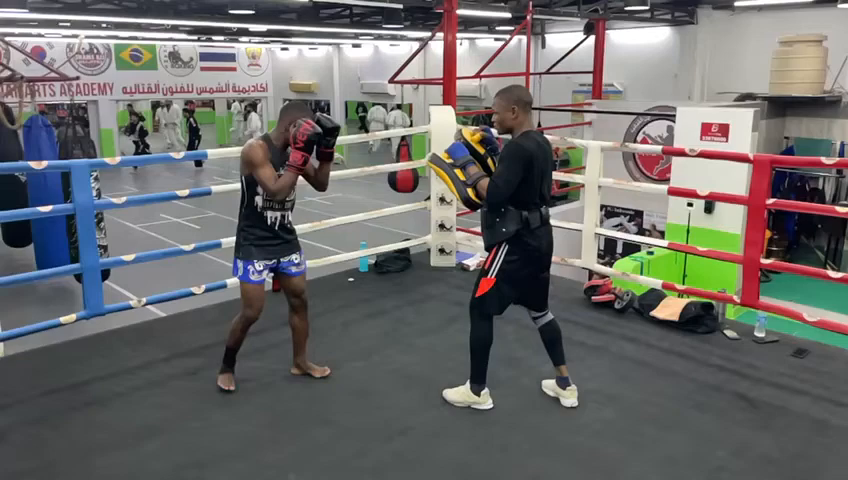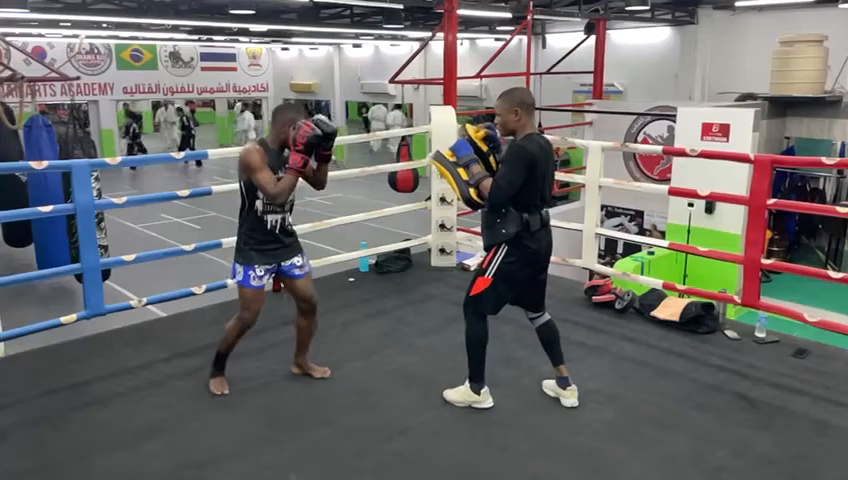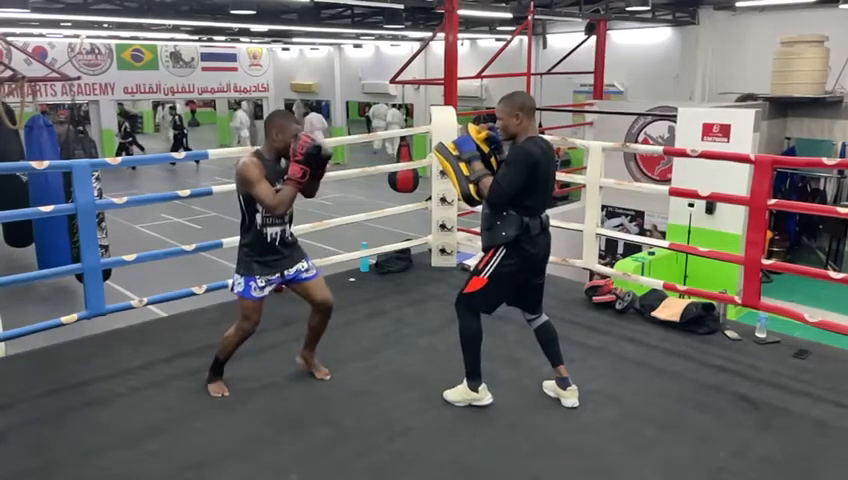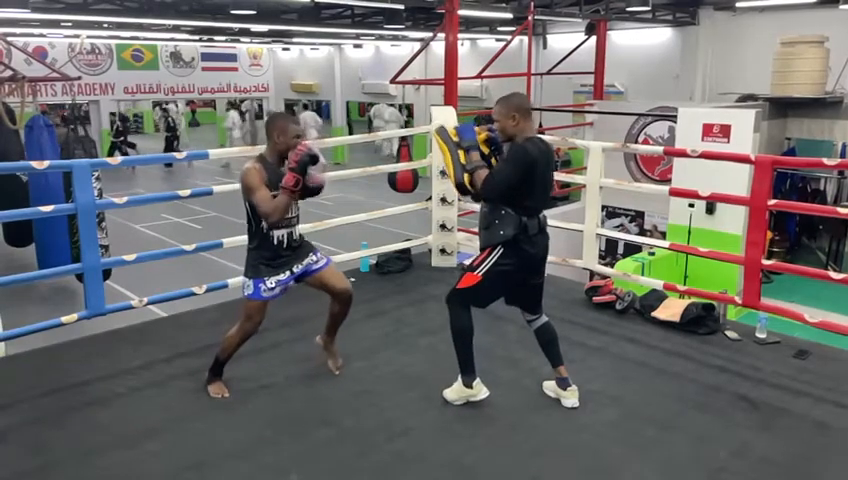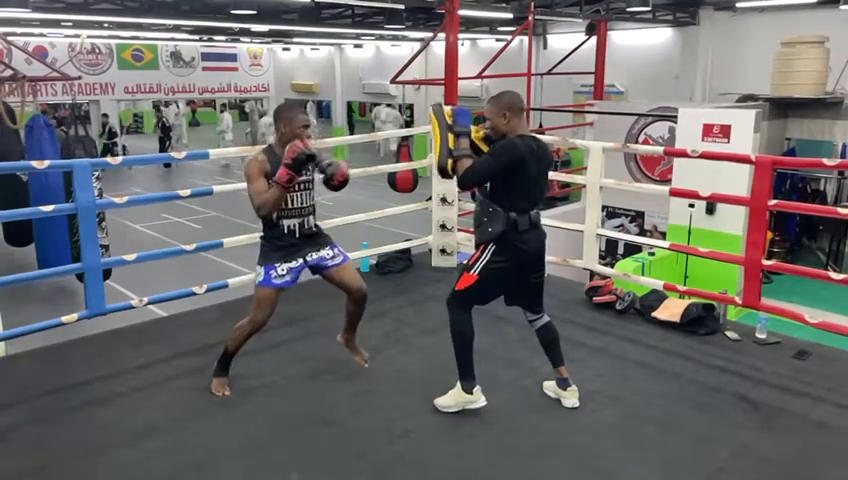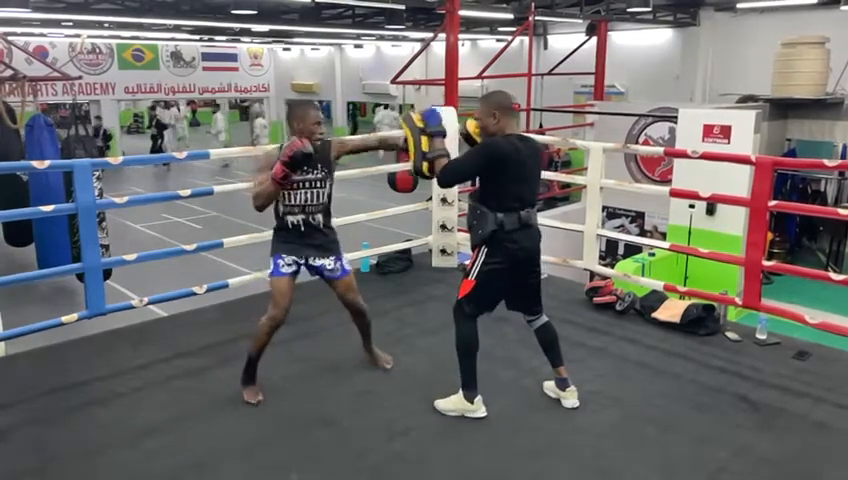
dt=0.7s
person 1, frame 1
left shoulder: (518, 148)
right shoulder: (540, 143)
left elbow: (494, 195)
left wrist: (467, 163)
right wrist: (494, 151)
left hip: (516, 242)
right hip: (538, 237)
left knee: (480, 309)
right knee: (538, 309)
left ankle: (477, 391)
right ankle: (564, 384)
person 1, frame 2
left shoulder: (521, 150)
right shoulder: (542, 145)
left elbow: (496, 196)
left wrist: (471, 162)
left hip: (515, 244)
right hip: (536, 238)
left knee: (474, 307)
right knee: (535, 309)
left ankle: (476, 390)
right ankle: (564, 384)
person 1, frame 3
left shoulder: (523, 153)
right shoulder: (543, 148)
left elbow: (495, 196)
left wrist: (473, 159)
right wrist: (497, 151)
left hip: (514, 246)
right hip: (534, 242)
left knee: (467, 305)
right knee: (533, 311)
left ankle: (475, 387)
right ankle: (564, 384)
person 1, frame 4
left shoulder: (521, 152)
right shoulder: (541, 149)
left elbow: (488, 190)
left wrist: (472, 149)
left hip: (511, 246)
right hip: (533, 242)
left knee: (458, 300)
right knee: (533, 312)
left ankle: (469, 383)
right ankle: (564, 384)
person 1, frame 5
left shoulder: (510, 149)
right shoulder: (540, 150)
left elbow: (466, 179)
left wrist: (462, 137)
right wrist: (485, 145)
left hip: (505, 244)
right hip: (531, 239)
left knee: (458, 303)
right knee: (534, 311)
left ankle: (468, 390)
right ankle: (564, 384)
person 1, frame 6
left shoulder: (493, 148)
right shoulder: (534, 149)
left elbow: (446, 177)
left wrist: (436, 136)
left hip: (499, 244)
right hip: (527, 238)
left knee: (465, 312)
right knee: (533, 311)
left ankle: (470, 398)
right ankle: (564, 384)
person 2, frame 1
left shoulder: (294, 150)
right shoulder: (255, 150)
left elbow: (320, 185)
right elbow: (276, 191)
left wrist: (325, 149)
right wrist: (300, 154)
left hip: (286, 240)
right hip: (254, 243)
left knee: (299, 301)
right knee: (252, 311)
left ankle: (300, 362)
right ankle: (227, 366)
person 2, frame 2
left shoulder: (290, 152)
right shoulder: (253, 154)
left elbow: (319, 183)
right elbow: (277, 195)
left wrist: (324, 152)
right wrist: (300, 157)
left hip: (286, 243)
right hip: (254, 249)
left knee: (308, 302)
right knee: (248, 316)
left ankle: (301, 361)
right ankle: (217, 370)
person 2, frame 3
left shoulder: (286, 161)
right shoulder: (250, 167)
left elbow: (309, 193)
right elbow: (277, 207)
left wrist: (316, 168)
right wrist: (299, 168)
left hip: (289, 251)
right hip: (256, 260)
left knee: (324, 302)
right knee: (247, 325)
left ankle: (307, 355)
right ankle: (214, 374)
person 2, frame 4
left shoulder: (288, 163)
right shoulder: (253, 172)
right elbow: (272, 215)
left wrist: (308, 185)
right wrist: (295, 176)
left hip: (298, 249)
right hip: (265, 260)
left knee: (344, 291)
right knee: (249, 325)
left ankle: (328, 340)
right ankle: (214, 374)
person 2, frame 5
left shoulder: (305, 152)
right shoulder: (259, 162)
left elbow: (326, 163)
right elbow: (262, 209)
left wrist: (334, 169)
right wrist: (288, 171)
left hip: (314, 239)
right hip: (278, 249)
left knee: (358, 291)
right knee: (258, 318)
left ankle: (349, 338)
right ankle: (221, 369)
person 2, frame 6
left shoulder: (331, 149)
right shoulder: (274, 157)
left elbow: (374, 142)
right elbow: (259, 203)
left wrist: (406, 142)
right wrist: (285, 168)
left hip: (323, 241)
right hip: (287, 244)
left knee: (355, 303)
right knee: (277, 314)
left ankle: (369, 347)
right ankle: (248, 377)
